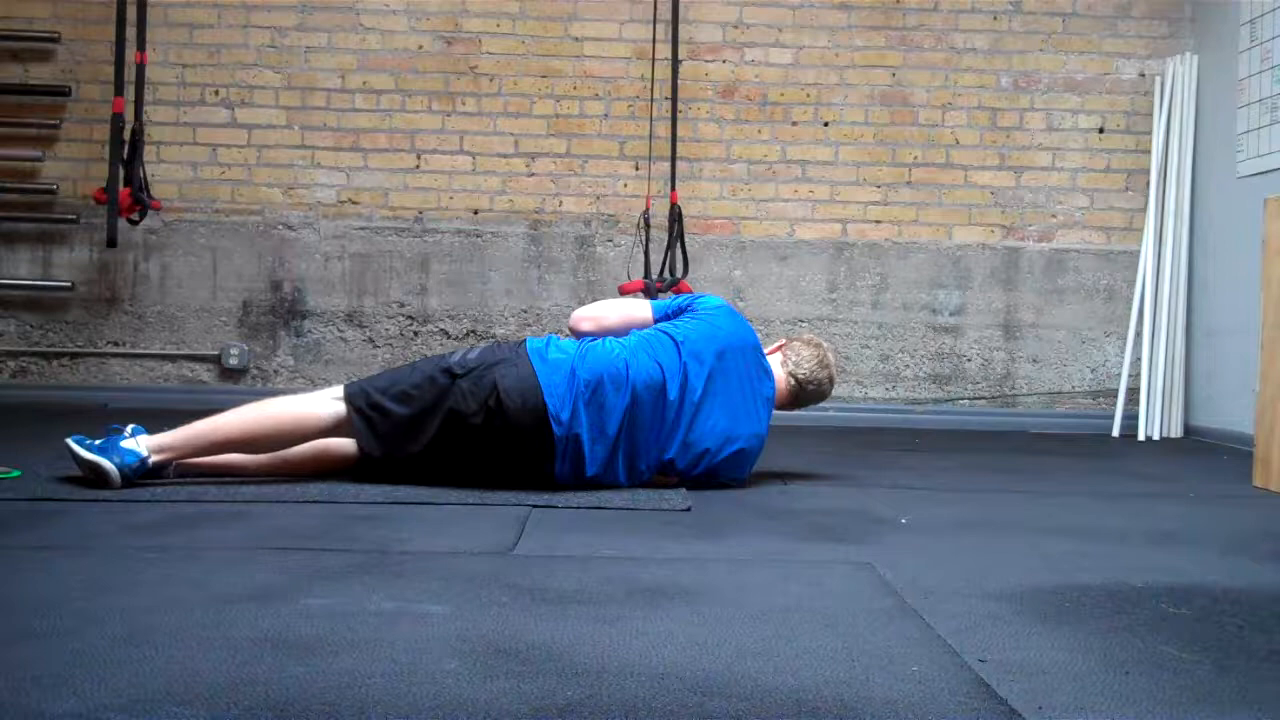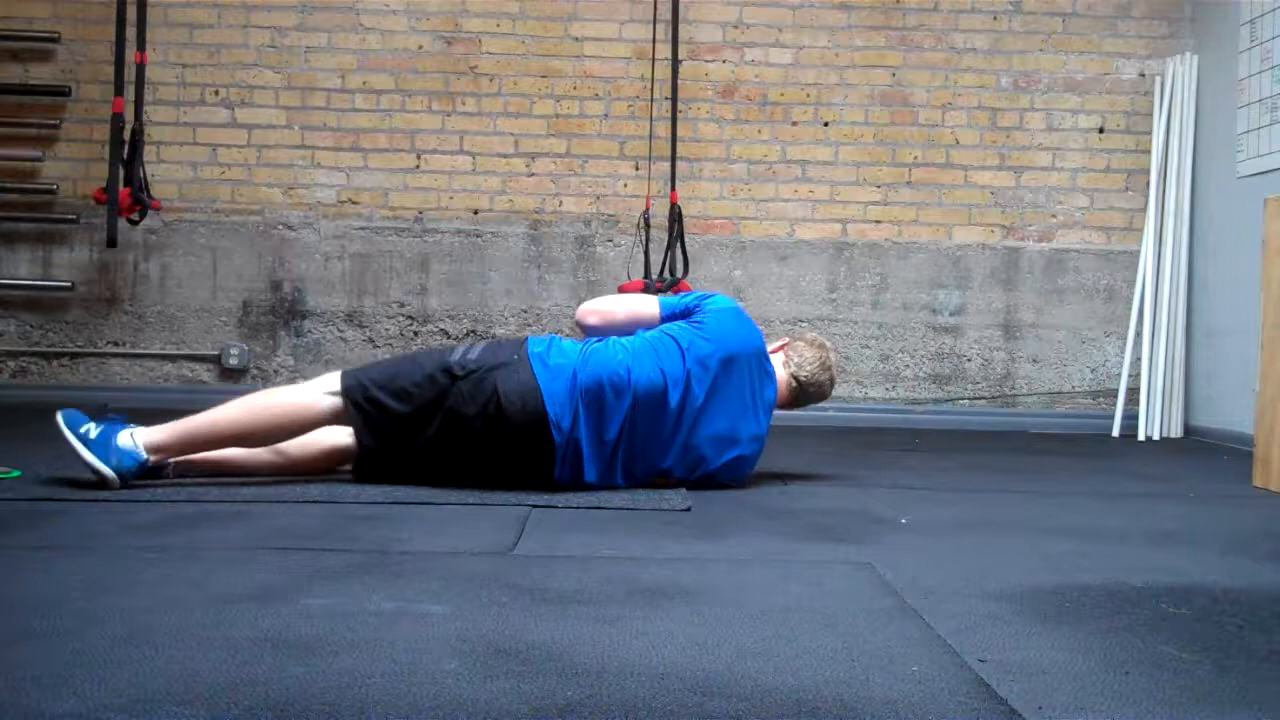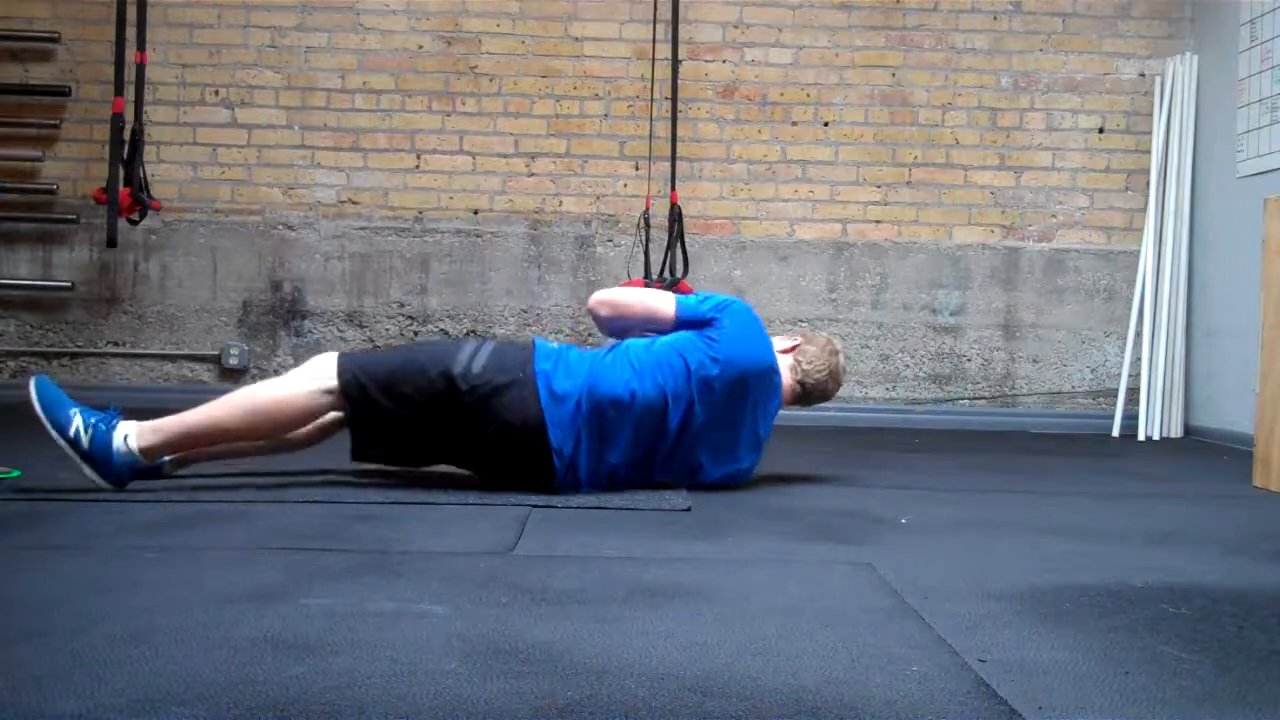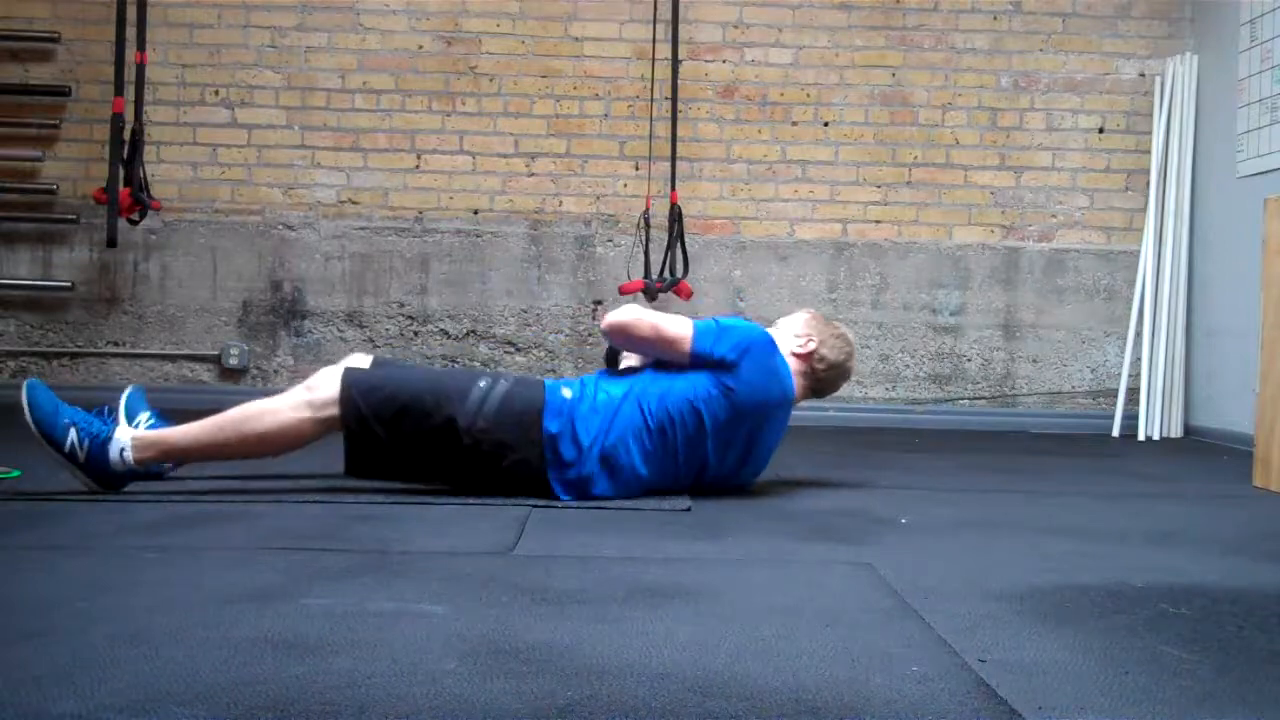
dt=0.3s
person 1, frame 1
left shoulder: (722, 318)
right shoulder: (744, 448)
left elbow: (585, 320)
right elbow: (654, 464)
left hip: (526, 381)
right hip: (547, 458)
left knee: (334, 409)
right knee: (347, 449)
left ankle: (143, 451)
right ankle: (156, 457)
person 1, frame 2
left shoulder: (729, 320)
right shoulder: (742, 453)
left elbow: (592, 315)
right elbow: (654, 461)
left hip: (527, 382)
right hip: (545, 461)
left knee: (331, 398)
right knee: (345, 442)
left ankle: (138, 445)
right ankle: (160, 459)
person 1, frame 3
left shoulder: (739, 325)
right shoulder: (740, 448)
left elbow: (606, 303)
right elbow: (655, 457)
left hip: (534, 392)
right hip: (554, 460)
left knee: (330, 376)
right knee: (344, 403)
left ankle: (129, 440)
right ankle: (158, 451)
person 1, frame 4
left shoulder: (755, 355)
right shoulder: (749, 444)
left elbow: (620, 322)
left wrist: (645, 335)
right wrist: (646, 357)
left hip: (544, 436)
right hip: (552, 464)
left knee: (330, 392)
right knee: (354, 374)
left ankle: (124, 448)
right ankle: (160, 441)
